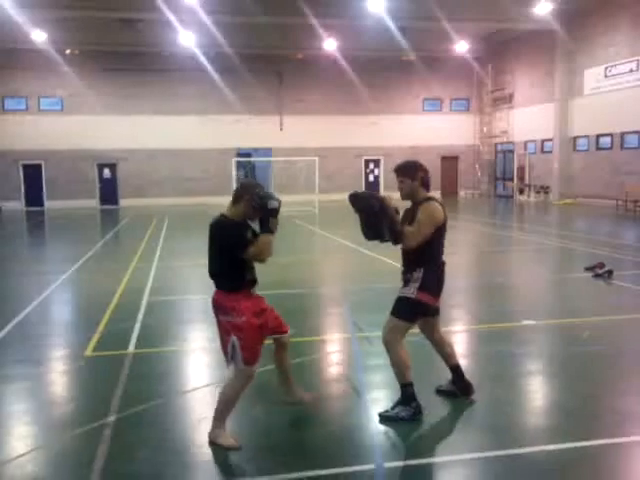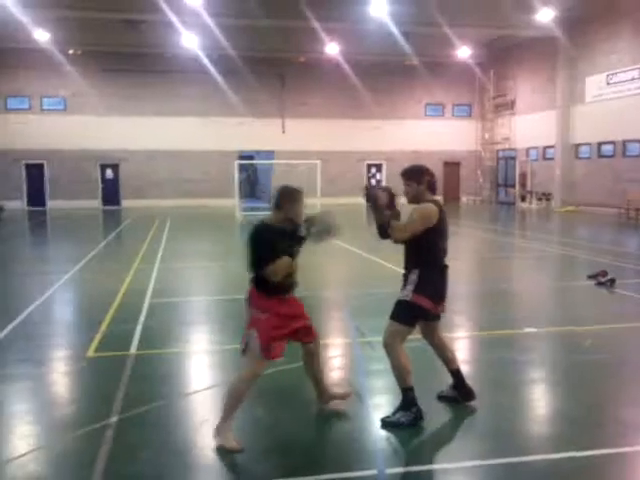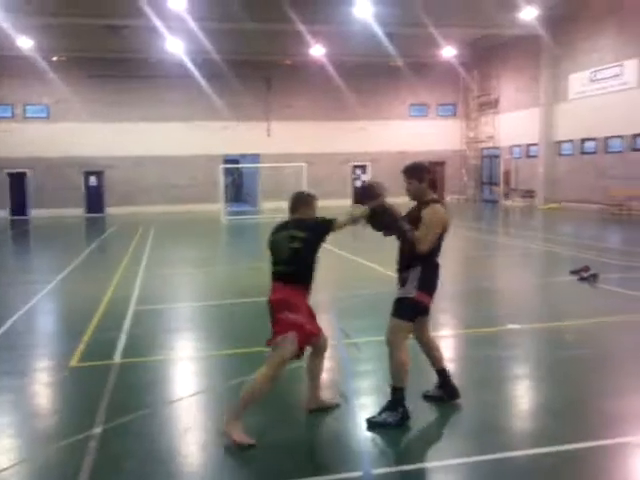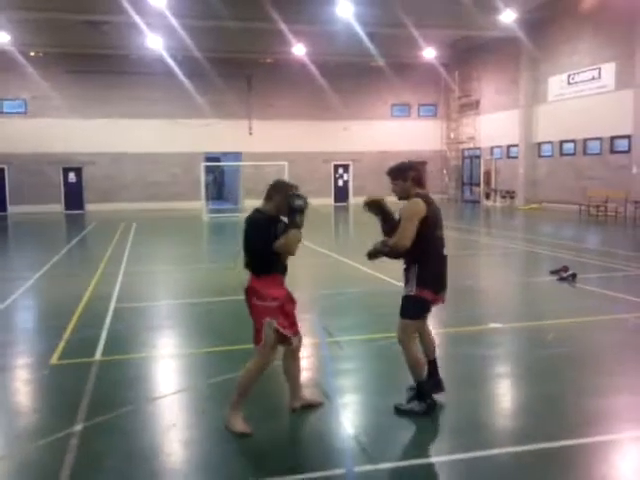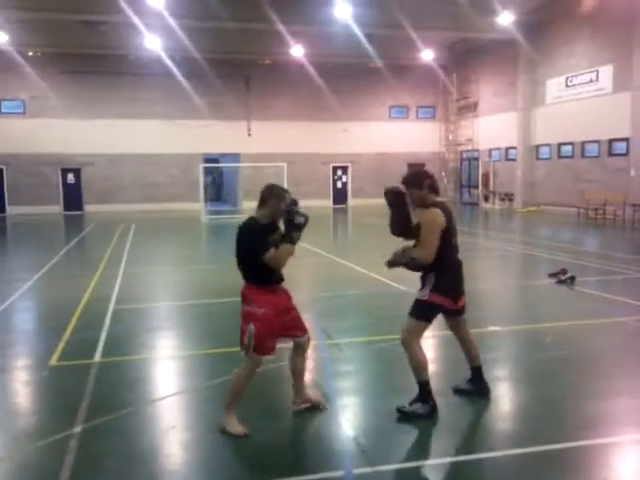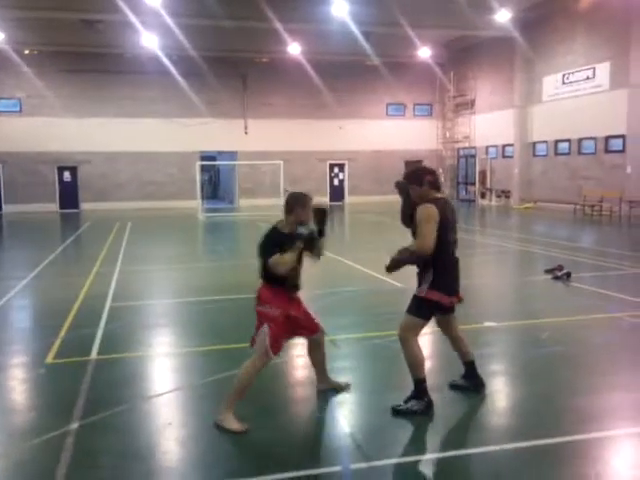
dt=0.3s
person 1, frame 1
left shoulder: (431, 208)
right shoulder: (415, 208)
left elbow: (410, 241)
right elbow: (400, 237)
left wrist: (391, 212)
left hip: (423, 279)
right hip: (421, 277)
left knee: (391, 337)
right knee: (432, 332)
left ankle: (410, 402)
right ankle: (460, 382)
person 1, frame 2
left shoulder: (427, 209)
right shoulder: (429, 210)
left elbow: (396, 234)
right elbow: (404, 234)
left wrist: (380, 205)
right wrist: (390, 208)
left hip: (421, 283)
right hip: (432, 280)
left knee: (392, 341)
right knee: (433, 336)
left ankle: (410, 408)
right ankle: (461, 388)
person 1, frame 3
left shoulder: (434, 210)
right shoulder: (420, 208)
left elbow: (421, 245)
right elbow: (395, 229)
left wrist: (396, 217)
right wrist: (388, 214)
left hip: (418, 278)
right hip: (416, 277)
left knee: (395, 339)
right knee: (421, 333)
left ankle: (397, 407)
right ankle: (446, 387)
person 1, frame 4
left shoulder: (414, 204)
right shoulder: (426, 202)
left elbow: (401, 244)
right elbow: (402, 233)
left wrist: (379, 249)
right wrist: (384, 214)
left hip: (423, 275)
right hip: (434, 272)
left knee: (405, 337)
right knee: (420, 326)
left ankle: (423, 398)
right ankle: (432, 378)
person 1, frame 5
left shoulder: (432, 214)
right shoulder: (438, 210)
left elbow: (425, 257)
right elbow: (411, 236)
left wrist: (399, 259)
left hip: (438, 282)
right hip: (451, 279)
left knee: (409, 337)
right knee: (461, 331)
left ankle: (426, 401)
right ankle: (478, 382)
person 1, frame 6
left shoulder: (428, 209)
right shoulder: (443, 206)
left elbow: (424, 248)
right elbow: (420, 234)
left wrist: (401, 260)
left hip: (435, 279)
right hip: (444, 277)
left knee: (406, 333)
right knee: (448, 328)
left ankle: (421, 397)
right ankle: (472, 377)
person 2, frame 1
left shoulder: (239, 223)
right shoulder: (223, 227)
left elbow: (259, 250)
right elbow: (261, 255)
left wrist: (269, 220)
right wrist: (268, 220)
left hip: (248, 296)
right hip: (232, 304)
left knee: (282, 338)
right knee: (245, 372)
left ankle: (291, 392)
right ankle: (217, 429)
person 2, frame 2
left shoulder: (289, 226)
right shoulder: (261, 234)
right elbow: (275, 275)
right wrist: (294, 245)
left hip: (288, 300)
right hip: (266, 304)
left knee: (312, 346)
right knee: (254, 368)
left ankle: (324, 396)
right ankle: (224, 427)
person 2, frame 3
left shoulder: (278, 231)
right shoulder: (311, 225)
right elbow: (350, 219)
right wrist: (362, 209)
left hip: (285, 294)
right hip: (291, 300)
left knee: (320, 344)
right knee: (276, 365)
left ankle: (314, 399)
right ankle: (234, 420)
person 2, frame 4
left shoulder: (272, 218)
right shoulder: (259, 221)
left elbow: (285, 246)
right elbow: (288, 249)
left wrist: (293, 219)
right wrist: (296, 217)
left hip: (276, 287)
right hip: (264, 290)
left knee: (293, 342)
right knee: (264, 355)
left ankle: (296, 397)
right ankle: (234, 412)
person 2, frame 5
left shoulder: (271, 225)
right shoulder: (249, 230)
left elbow: (285, 252)
right elbow: (278, 261)
left wrist: (291, 229)
right wrist: (293, 231)
left hip: (277, 292)
right hip: (258, 298)
left knee: (302, 340)
right knee: (253, 361)
left ankle: (301, 395)
right ankle: (229, 415)
person 2, frame 6
left shoulder: (298, 232)
right shoulder: (271, 237)
left elbow: (316, 254)
right elbow: (280, 268)
left wrist: (320, 226)
right wrist: (298, 242)
left hip: (289, 298)
right hip: (272, 300)
left knee: (317, 335)
right knee: (260, 360)
left ankle: (325, 381)
right ankle: (225, 413)
